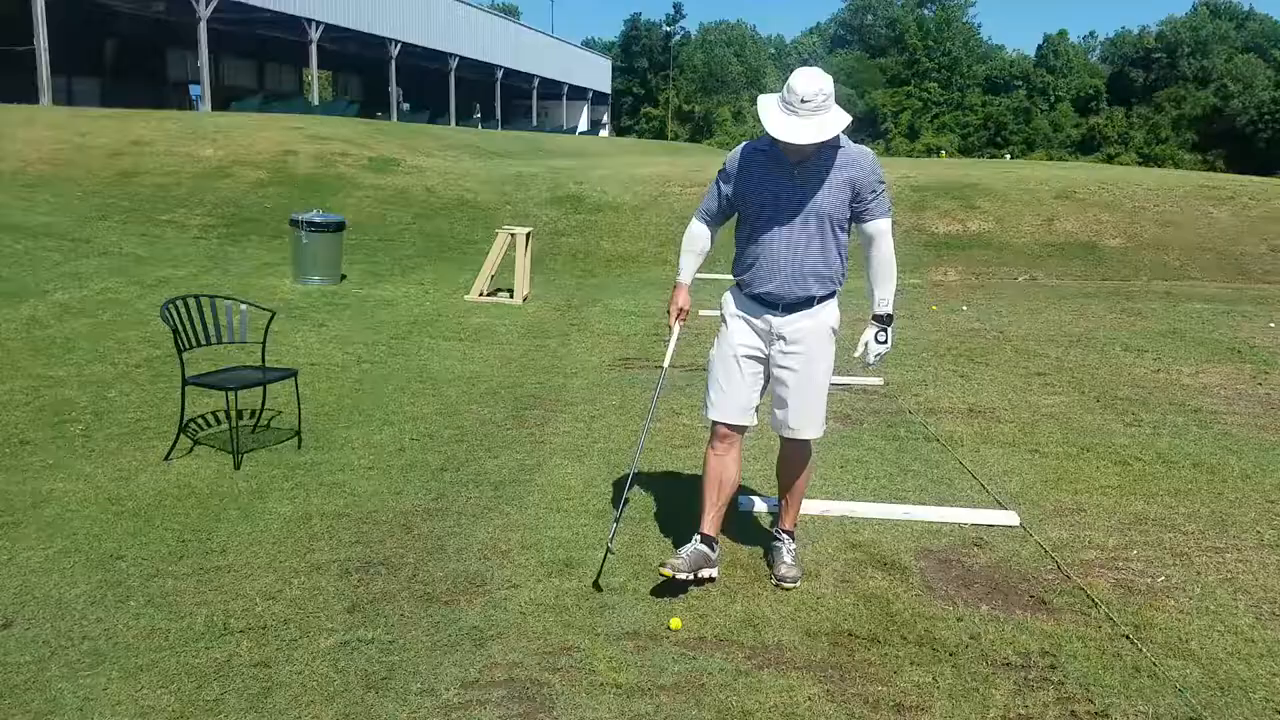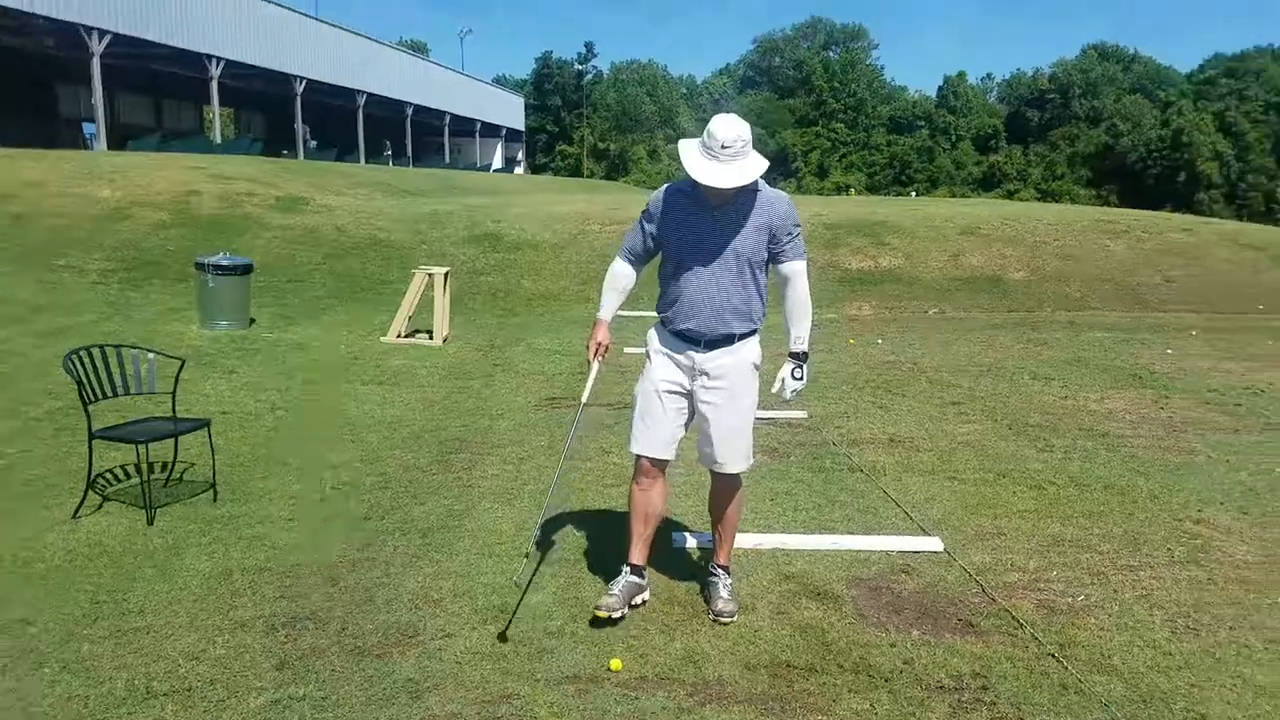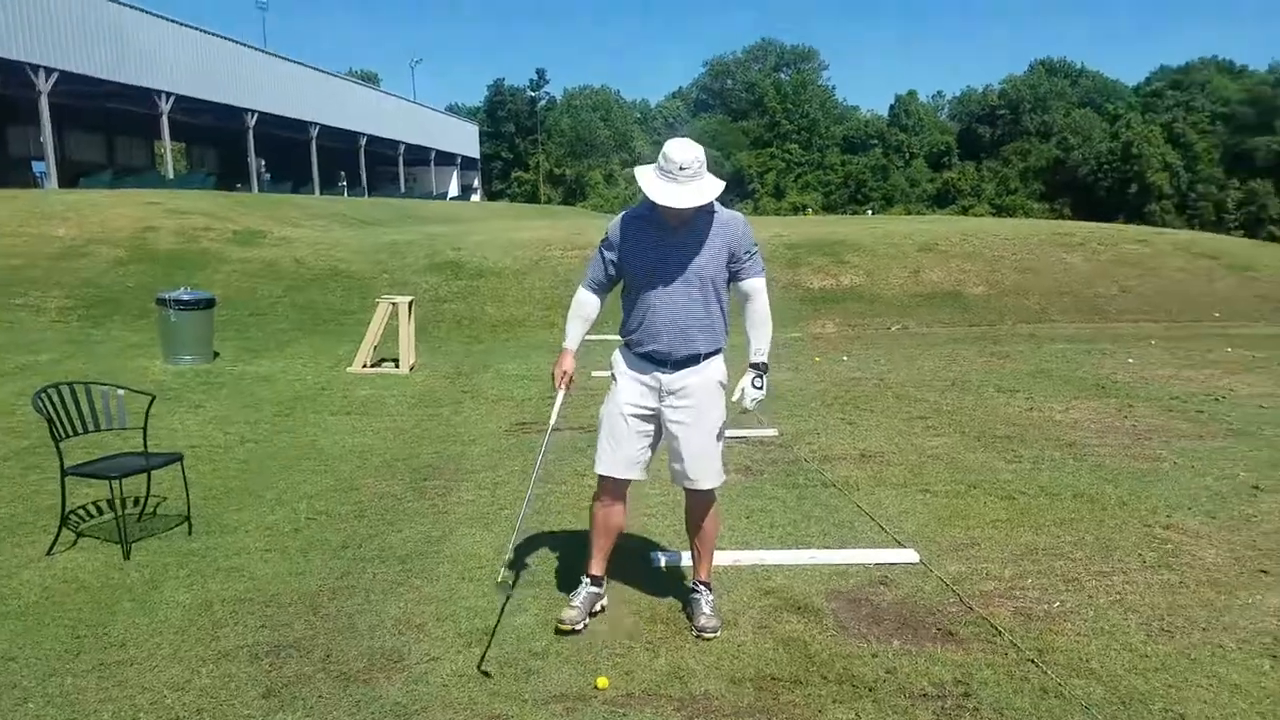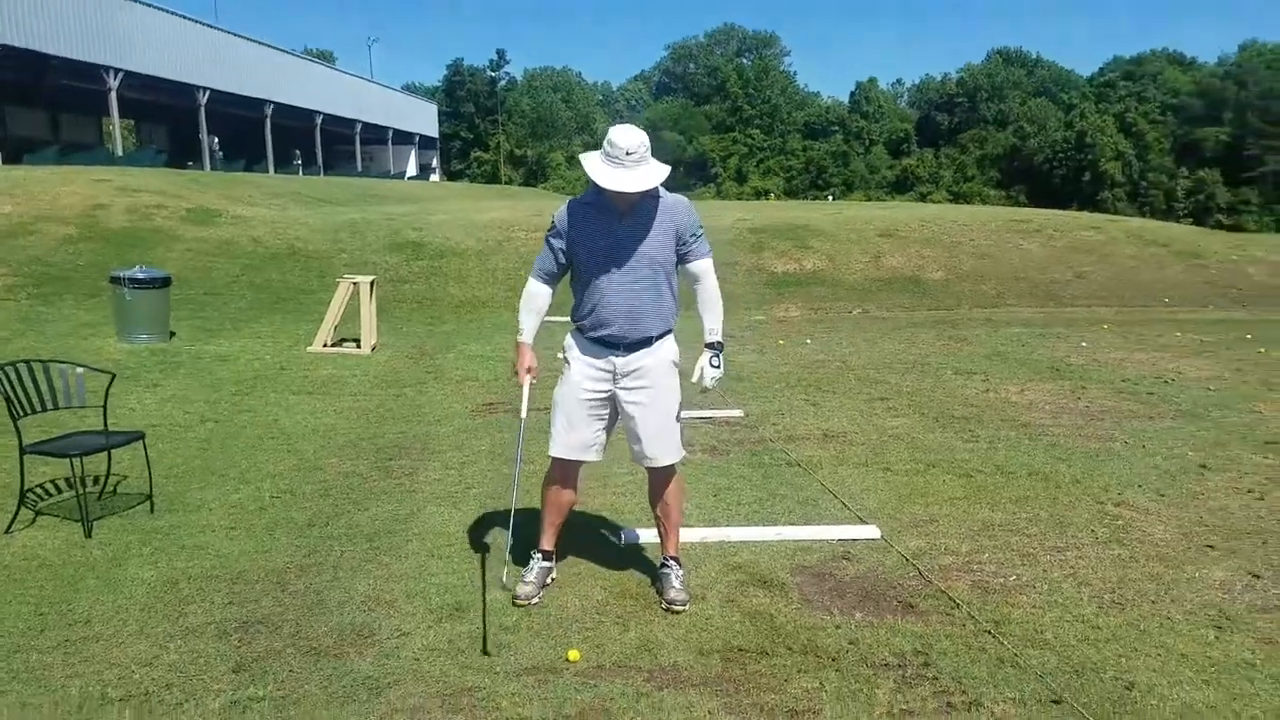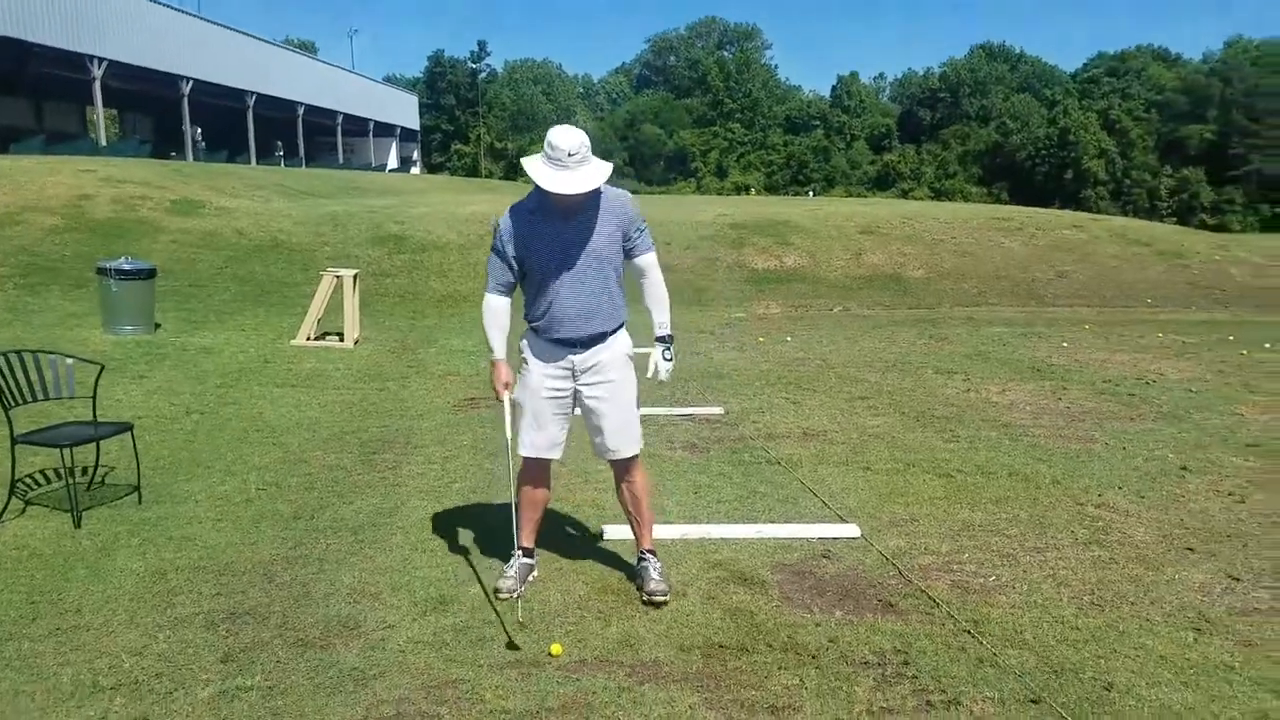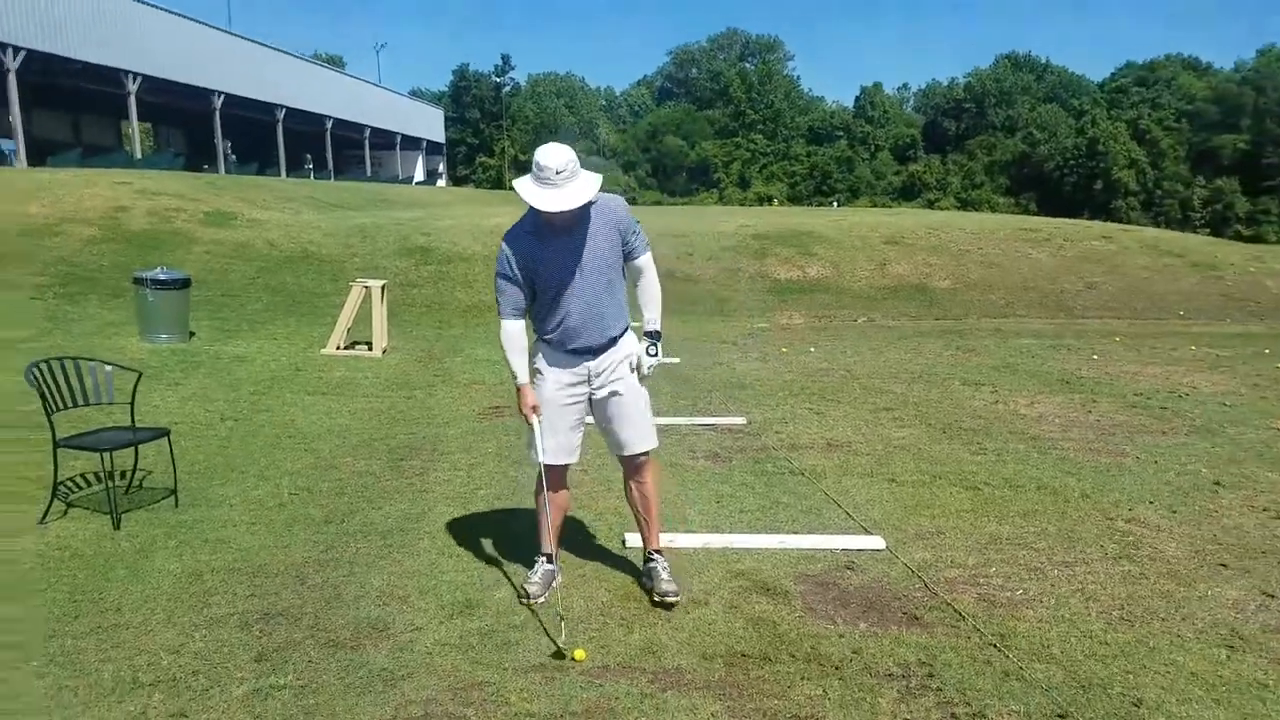
dt=0.2s
person 1, frame 1
left shoulder: (858, 165)
right shoulder: (744, 158)
left elbow: (879, 241)
right elbow: (705, 222)
left wrist: (881, 315)
right wrist: (683, 282)
left hip: (810, 320)
right hip: (744, 313)
left knee: (798, 437)
right knee: (725, 429)
left ankle: (784, 536)
right ankle: (705, 543)
person 1, frame 2
left shoulder: (775, 207)
right shoulder: (667, 200)
left elbow: (794, 280)
right elbow: (628, 261)
left wrist: (798, 353)
right wrist: (604, 318)
left hip: (734, 356)
right hip: (668, 350)
left knee: (727, 471)
right knee: (648, 463)
left ankle: (720, 572)
right ankle: (634, 574)
person 1, frame 3
left shoulder: (731, 227)
right shoulder: (626, 227)
left elbow: (754, 297)
right elbow: (591, 290)
left wrist: (758, 365)
right wrist: (569, 348)
left hip: (700, 376)
right hip: (634, 372)
left knee: (701, 488)
right knee: (611, 481)
left ankle: (702, 589)
right ankle: (592, 584)
person 1, frame 4
left shoulder: (677, 211)
right shoulder: (572, 215)
left elbow: (703, 278)
right elbow: (541, 282)
left wrist: (713, 343)
right wrist: (525, 342)
left hip: (652, 357)
right hip: (586, 357)
left knee: (662, 466)
right knee: (564, 462)
left ankle: (671, 564)
right ankle: (544, 557)
person 1, frame 5
left shoulder: (619, 206)
right shoulder: (516, 221)
left elbow: (648, 272)
right elbow: (497, 293)
left wrist: (663, 338)
right wrist: (498, 358)
left hip: (608, 352)
right hip: (543, 356)
left knee: (627, 459)
right knee: (534, 461)
left ankle: (647, 558)
right ankle: (524, 555)
person 1, frame 6
left shoulder: (614, 212)
right shoulder: (517, 244)
left elbow: (644, 272)
right elbow: (512, 318)
left wrist: (652, 334)
right wrist: (522, 381)
left hip: (617, 355)
right hip: (556, 364)
left knee: (638, 459)
right knee: (553, 467)
left ankle: (654, 558)
right ankle: (547, 561)
